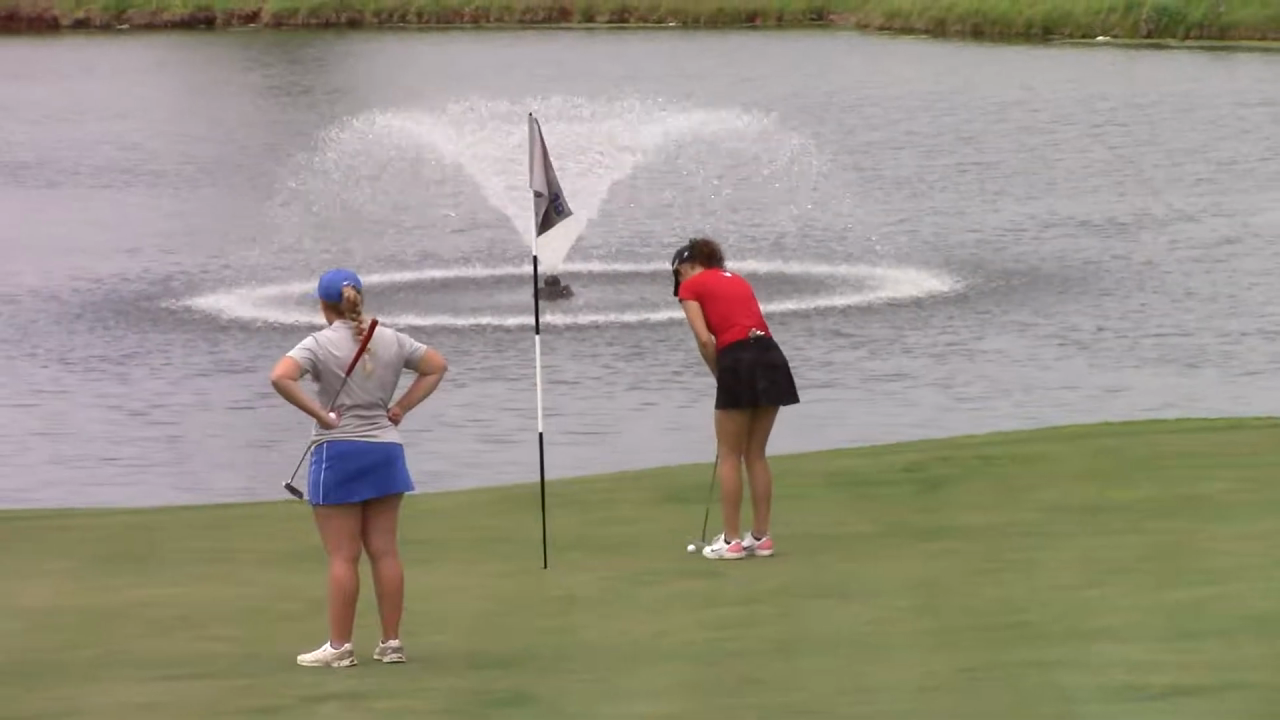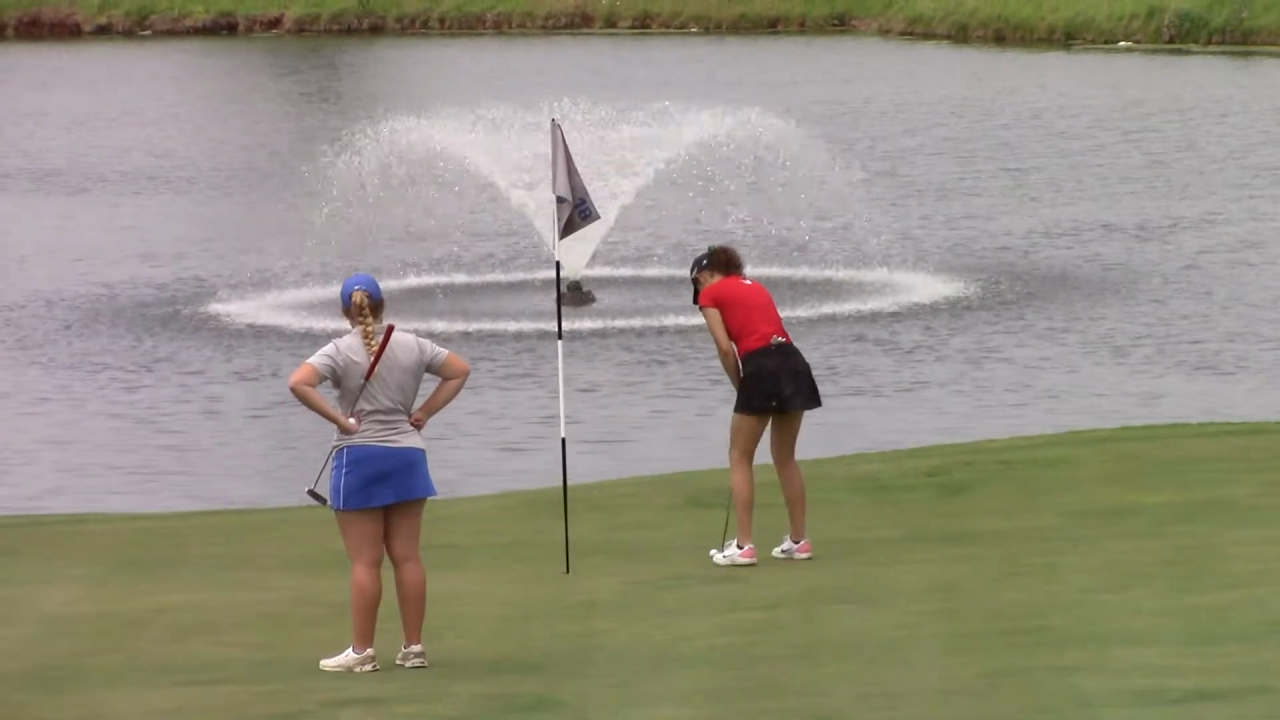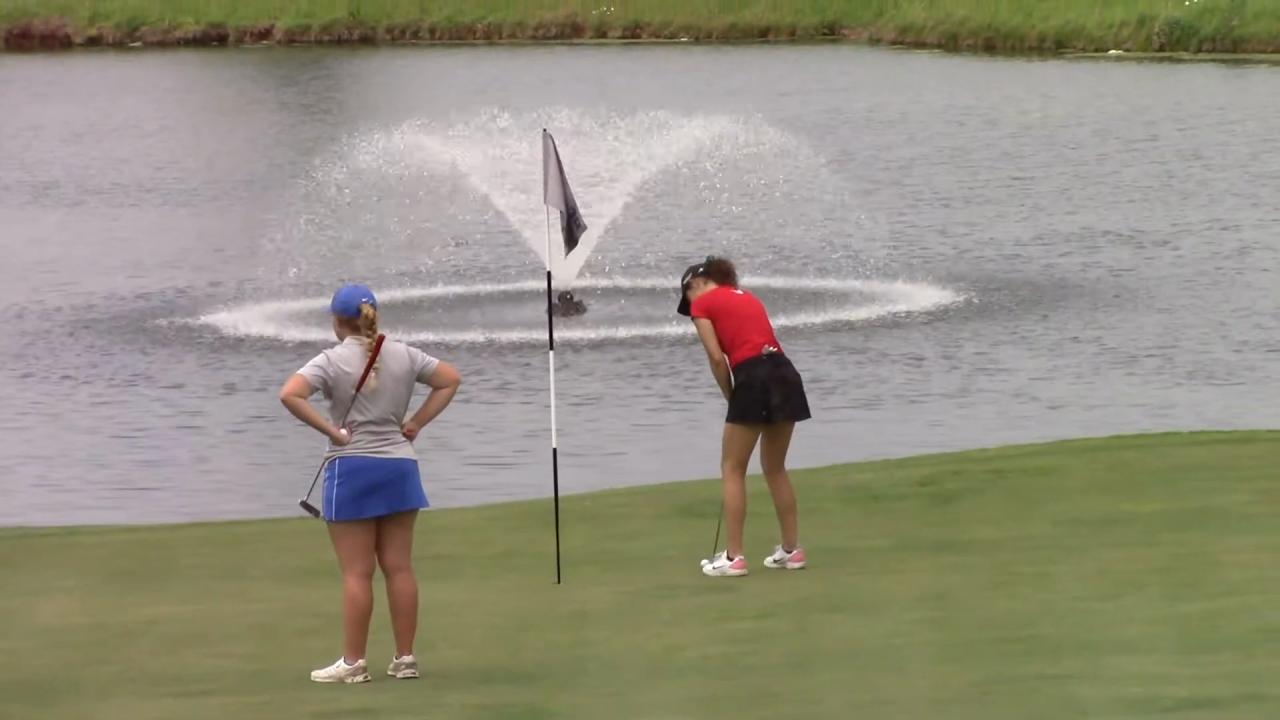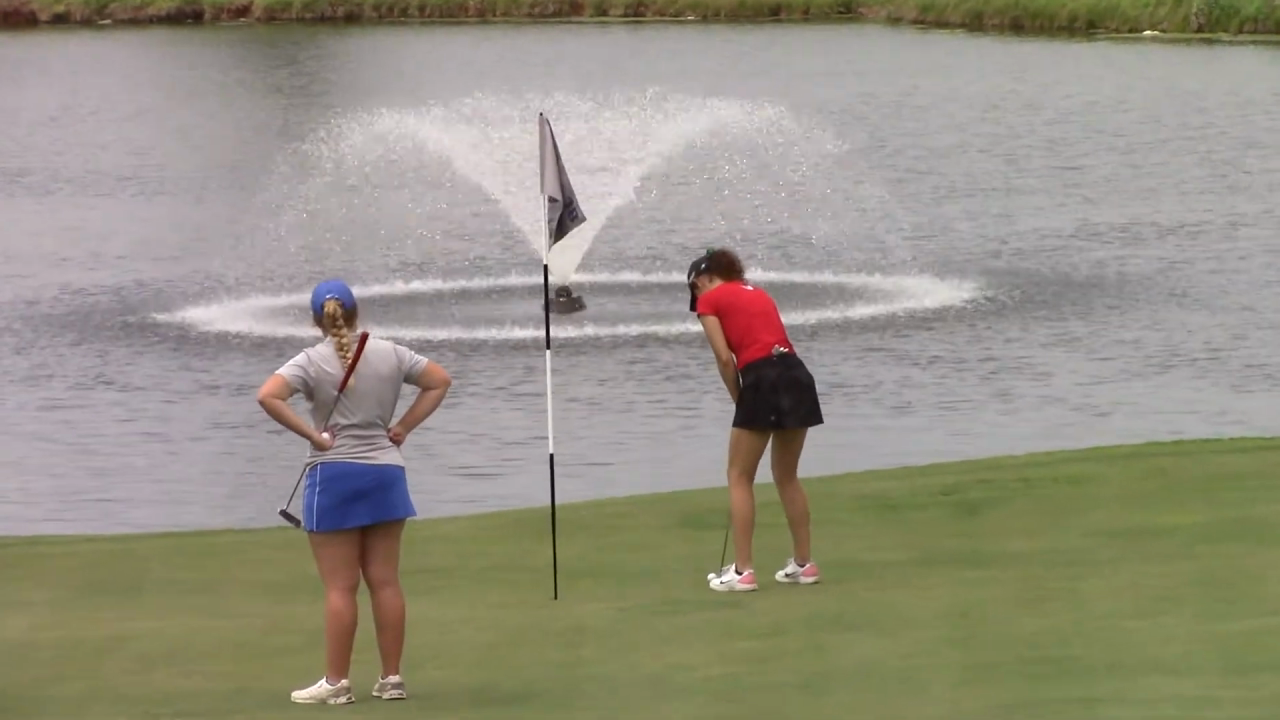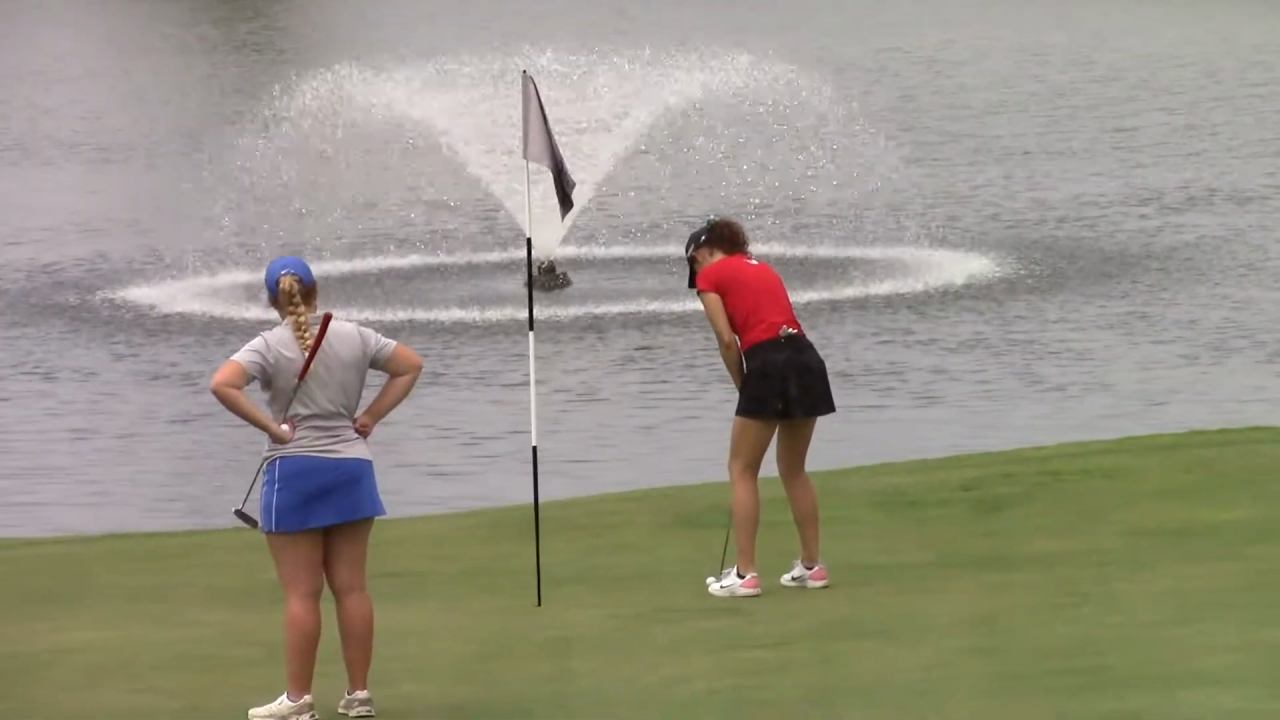
dt=1s
person 1, frame 1
left shoulder: (320, 344)
right shoulder: (391, 340)
left elbow: (280, 378)
right elbow: (438, 366)
left wrist: (319, 415)
right wrist: (402, 407)
left hip: (338, 454)
right hip: (385, 452)
left knee: (342, 557)
right knee: (384, 552)
left ankle: (340, 646)
right ankle: (391, 642)
person 1, frame 2
left shoulder: (339, 351)
right shoulder: (413, 345)
left elbow: (298, 383)
right elbow: (460, 371)
left wrist: (340, 421)
right wrist: (425, 413)
left hip: (360, 459)
right hip: (407, 458)
left knee: (365, 562)
right knee: (407, 557)
left ankle: (362, 652)
right ankle: (414, 647)
person 1, frame 3
left shoulder: (331, 360)
right shoulder: (404, 355)
left elbow: (289, 394)
right elbow: (451, 379)
left wrist: (332, 432)
right wrist: (417, 422)
left hip: (353, 470)
right hip: (400, 467)
left knee: (357, 573)
right knee: (399, 568)
left ankle: (354, 662)
right ankle: (405, 658)
person 1, frame 4
left shoulder: (312, 361)
right shoulder: (390, 353)
left elbow: (267, 396)
right elbow: (441, 380)
left wrist: (312, 436)
right wrist: (404, 426)
left hip: (335, 477)
right hip: (386, 474)
left knee: (340, 587)
right knee: (385, 582)
left ankle: (337, 682)
right ankle: (392, 678)
person 1, frame 5
left shoulder: (268, 345)
right shoulder: (354, 336)
left elbow: (221, 385)
right elbow: (411, 365)
left wrist: (271, 427)
right wrist: (372, 416)
left hip: (295, 473)
right hip: (351, 469)
left knee: (301, 594)
right knee: (352, 588)
person 2, frame 1
left shoulder: (690, 287)
right shoulder: (737, 279)
left elbow: (705, 340)
left wrist: (719, 377)
right wrist: (725, 374)
left hip: (739, 362)
right hip: (771, 357)
left knee: (729, 455)
right knee: (755, 453)
left ankle: (731, 540)
right ankle: (760, 537)
person 2, frame 2
left shoulder: (709, 294)
right shoulder: (755, 286)
left elbow: (725, 348)
left wrist: (739, 386)
right wrist: (746, 384)
left hip: (762, 370)
right hip: (793, 364)
left knee: (740, 459)
right knee: (784, 458)
left ankle: (743, 545)
right ankle: (798, 541)
person 2, frame 3
left shoulder: (701, 304)
right shoulder: (747, 297)
left elbow: (718, 358)
left wrist: (730, 397)
right wrist: (737, 397)
left hip: (754, 380)
right hip: (785, 375)
left knee: (732, 469)
right knee: (775, 468)
left ankle: (734, 557)
right ankle: (791, 550)
person 2, frame 4
left shoulder: (708, 300)
right shoulder: (757, 293)
left elbow: (725, 359)
left wrist: (738, 400)
right wrist: (745, 399)
left hip: (763, 382)
right hip: (797, 376)
left knee: (739, 477)
right knee: (786, 476)
left ankle: (742, 571)
right ankle: (804, 563)
person 2, frame 5
left shoulder: (709, 275)
right shoulder: (761, 267)
left elbow: (727, 341)
left wrist: (741, 385)
right wrist: (749, 384)
left hip: (769, 367)
right hip: (806, 360)
left knee: (742, 471)
right knee: (793, 470)
left ankle: (745, 574)
right ankle: (811, 566)
